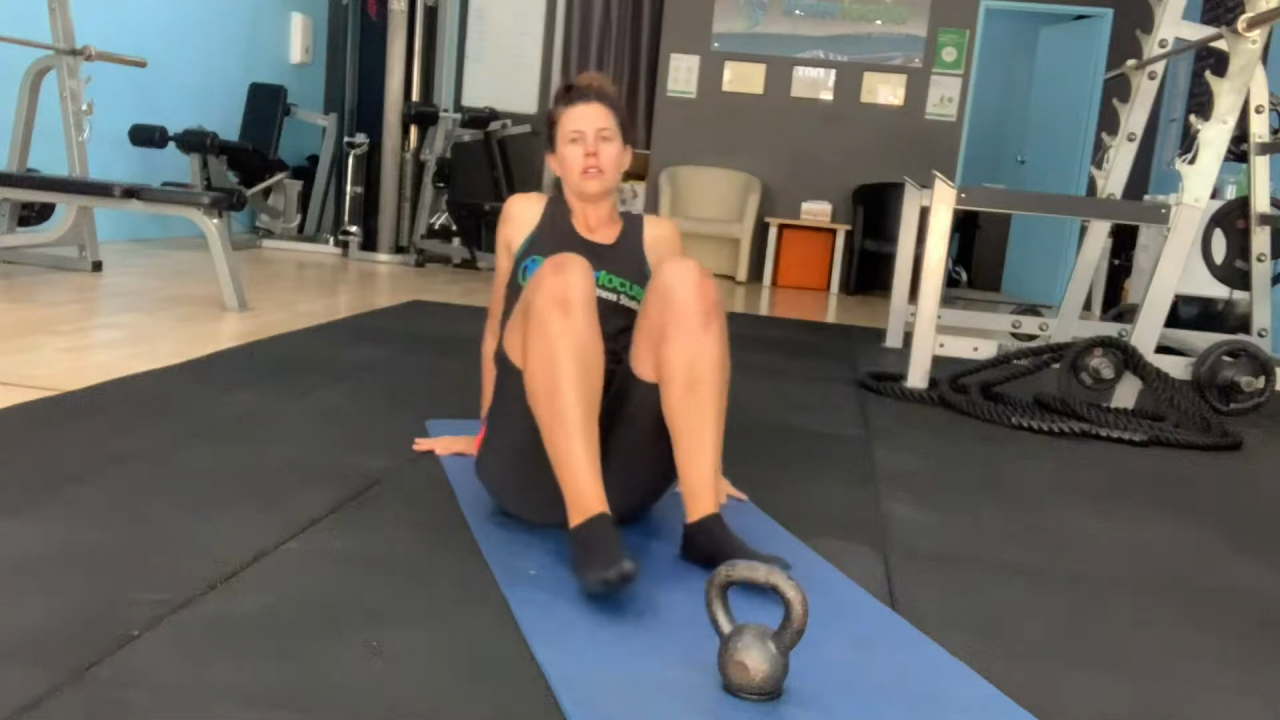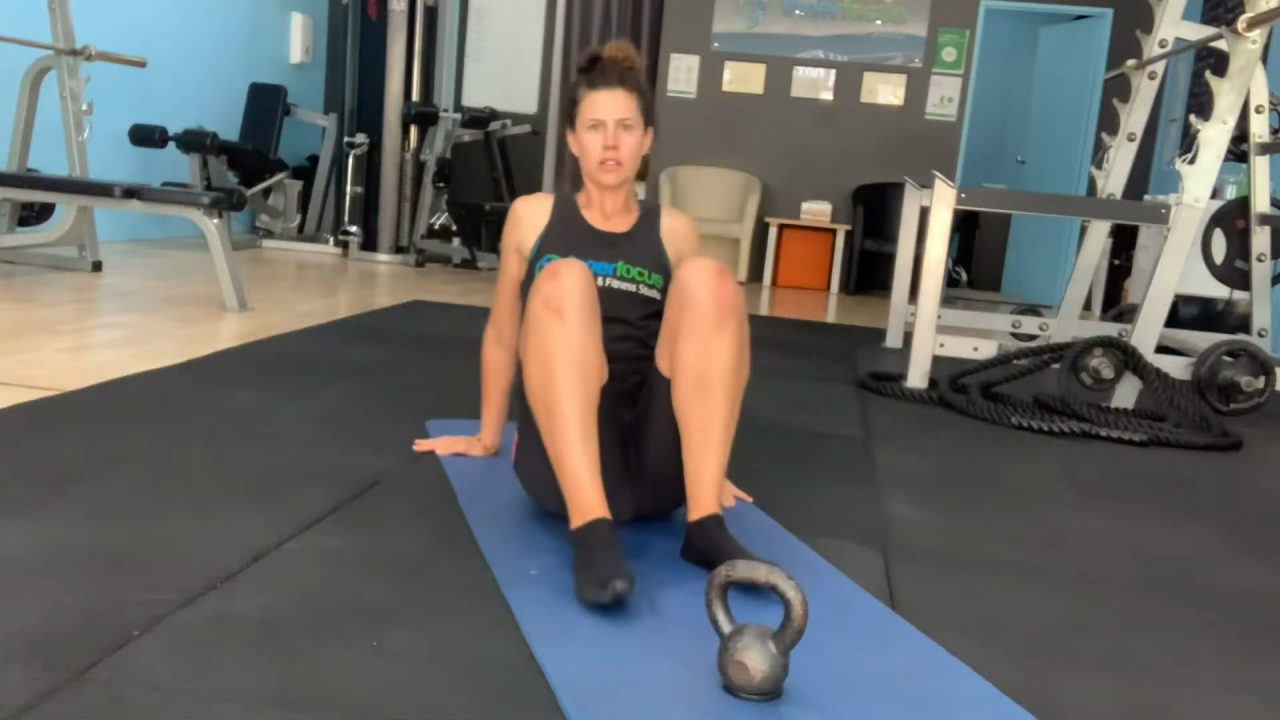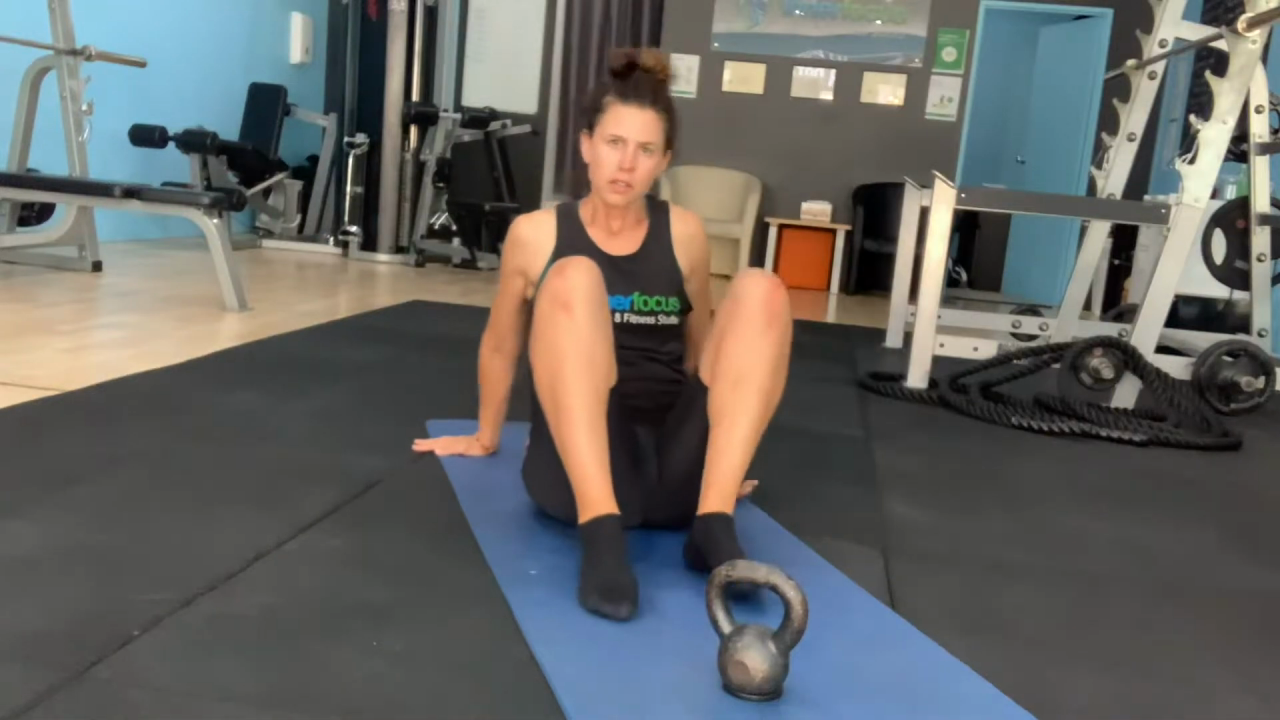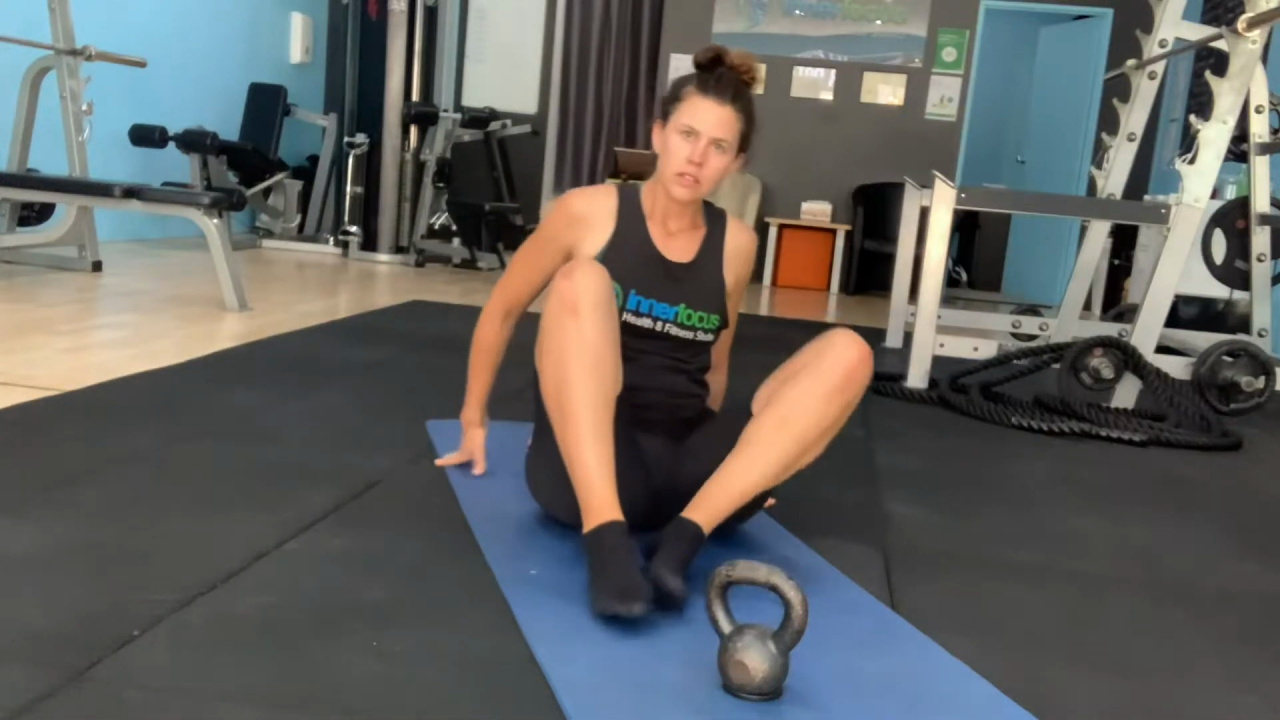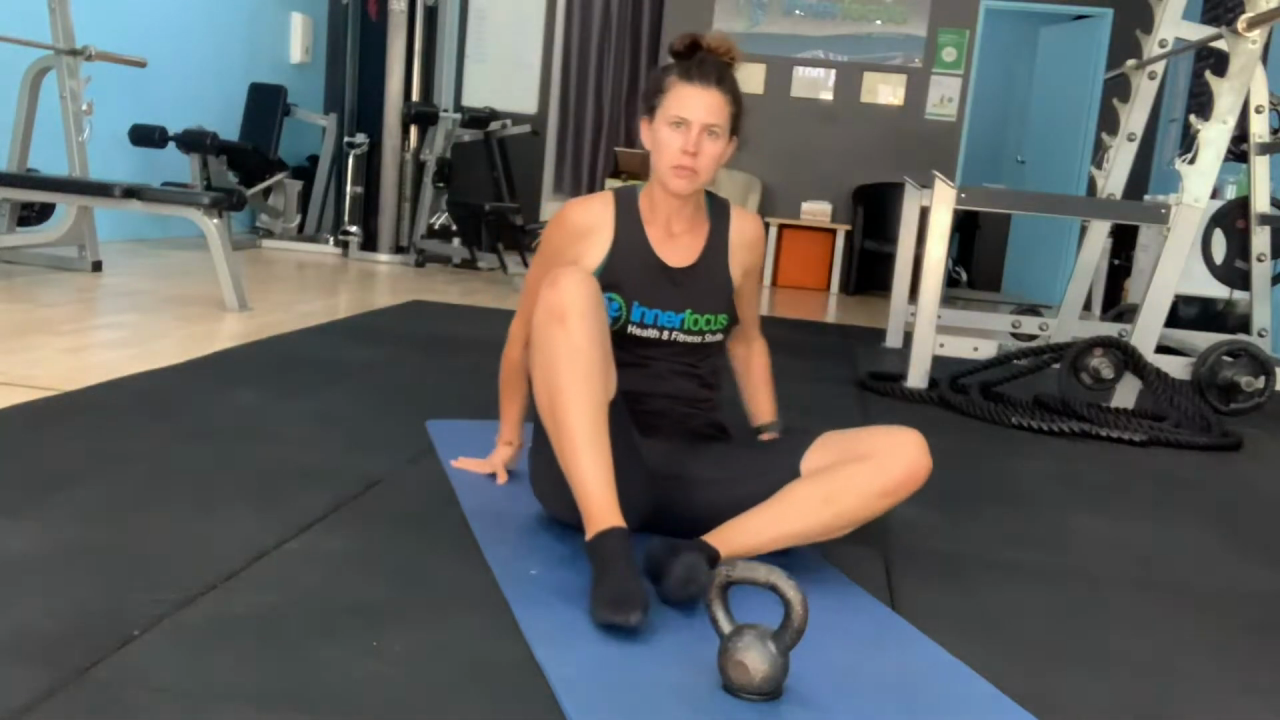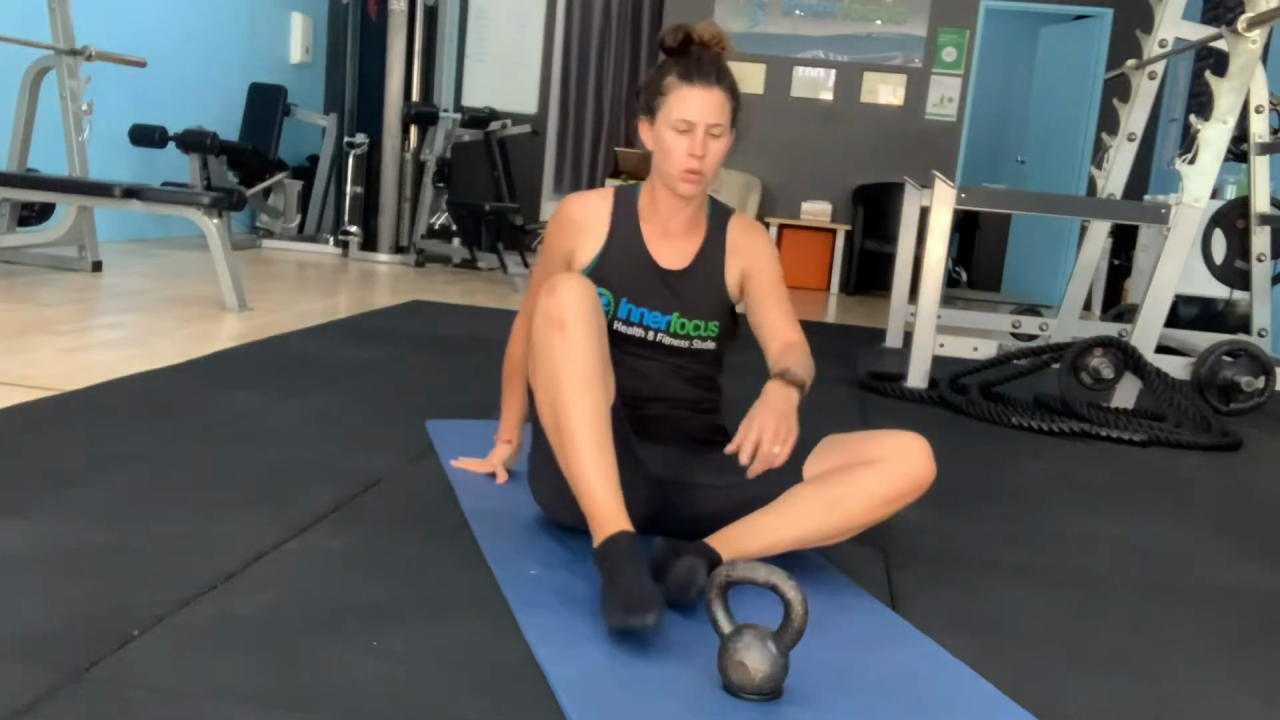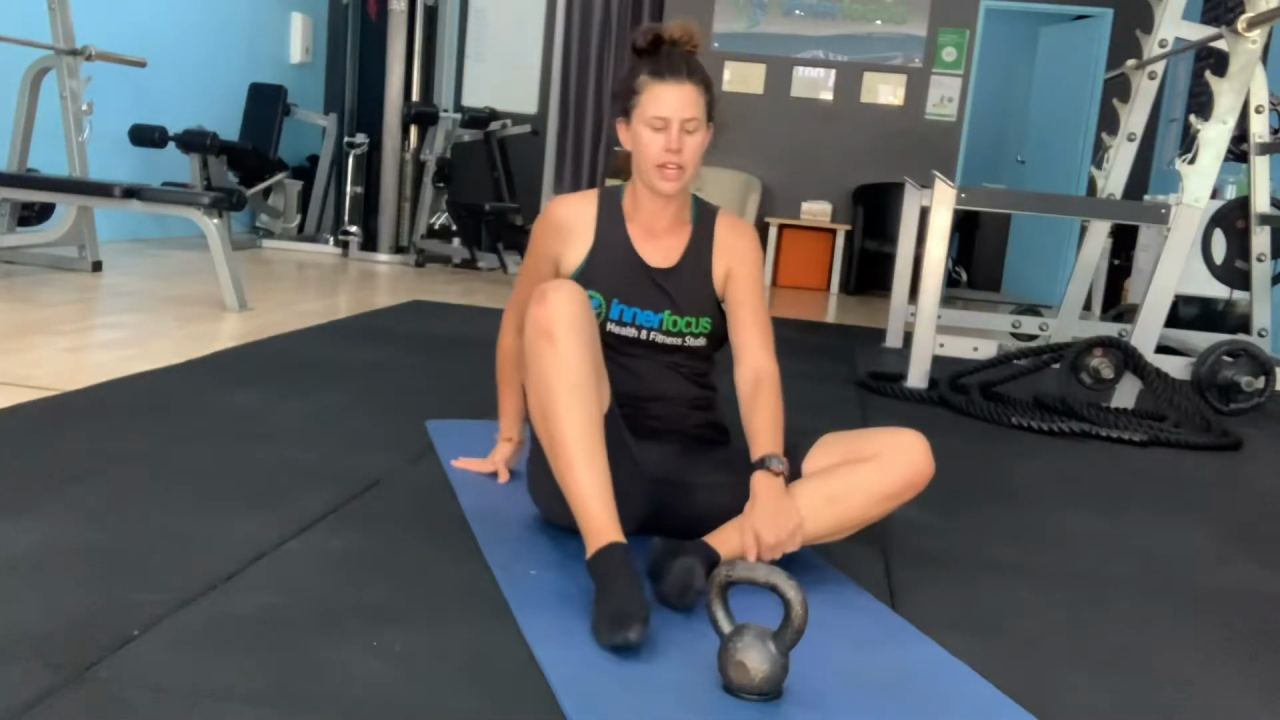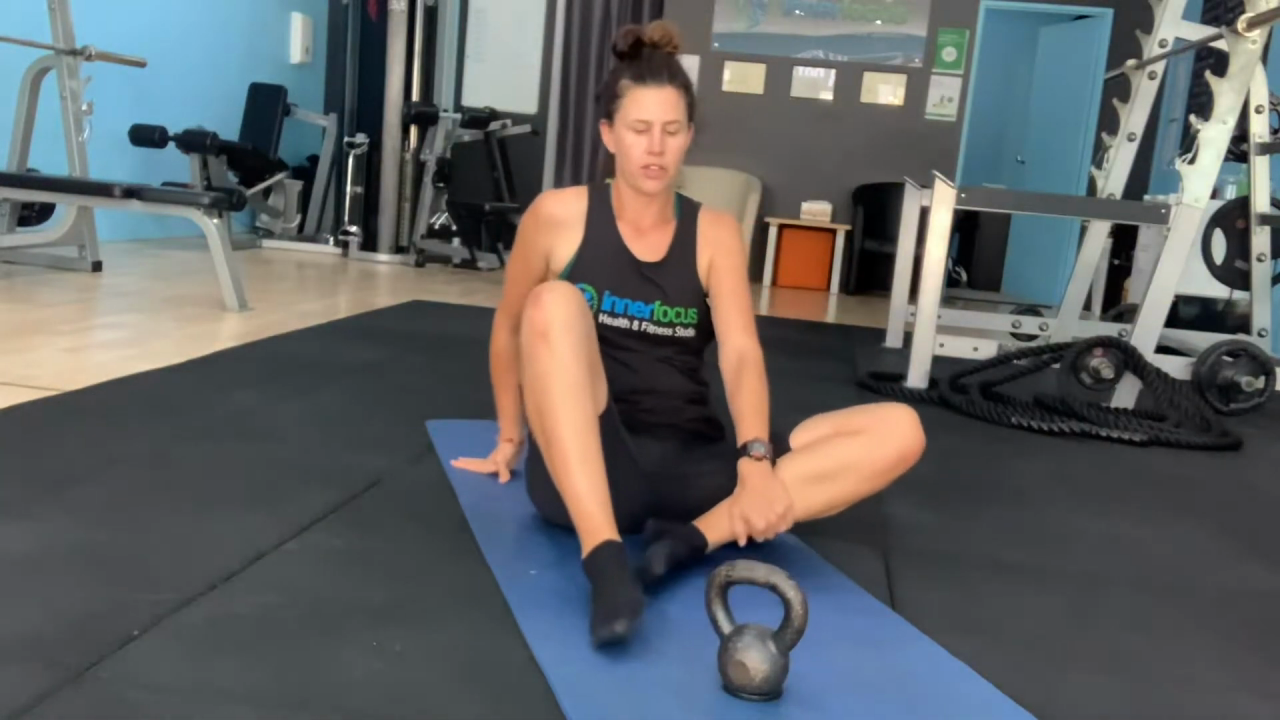
dt=0.4s
person 1, frame 1
left shoulder: (657, 236)
right shoulder: (524, 215)
left elbow: (693, 344)
left wrist: (707, 467)
right wrist: (486, 433)
left hip: (628, 468)
right hip: (533, 464)
left knee: (686, 280)
right knee: (565, 275)
left ankle: (704, 523)
right ankle: (589, 526)
person 1, frame 2
left shoulder: (674, 230)
right shoulder: (532, 215)
right elbow: (502, 332)
left wrist: (706, 466)
right wrist: (487, 437)
left hip: (657, 456)
right hip: (567, 454)
left knee: (711, 280)
right knee: (563, 280)
left ankle: (704, 523)
right ankle: (590, 527)
person 1, frame 3
left shoulder: (685, 233)
right shoulder: (534, 234)
right elbow: (501, 345)
left wrist: (719, 460)
right wrist: (486, 437)
left hip: (676, 467)
right hip: (580, 468)
left knee: (760, 289)
right knee: (575, 277)
left ankle: (713, 524)
right ankle: (599, 528)
person 1, frame 4
left shoulder: (736, 244)
right shoulder: (587, 212)
right elbow: (501, 310)
right wrist: (473, 420)
left hip: (685, 467)
right hip: (584, 468)
left knee: (847, 354)
right knee: (585, 281)
left ankle: (686, 530)
right ankle: (606, 534)
person 1, frame 5
left shoulder: (743, 234)
right shoulder: (587, 222)
right elbow: (525, 336)
left wrist: (768, 432)
right wrist: (507, 442)
left hip: (697, 468)
right hip: (590, 468)
left knee: (906, 456)
right knee: (570, 287)
left ankle: (703, 549)
right ankle: (607, 542)
person 1, frame 6
left shoulder: (745, 241)
right shoulder: (585, 216)
left elbow: (789, 348)
right elbow: (530, 328)
left wrist: (783, 389)
right wrist: (507, 439)
left hip: (697, 474)
right hip: (588, 472)
left knee: (910, 460)
right knee: (567, 294)
left ankle: (706, 553)
right ankle: (616, 547)
person 1, frame 7
left shoulder: (732, 239)
right shoulder: (571, 219)
left elbow: (757, 368)
right elbow: (519, 325)
left wrist: (768, 477)
right wrist: (509, 438)
left hip: (695, 471)
right hip: (588, 473)
left knee: (908, 457)
right knee: (558, 300)
left ankle: (708, 551)
right ankle: (608, 559)
person 1, frame 8
left shoulder: (715, 232)
right shoulder: (559, 215)
left elbow: (741, 354)
right elbow: (509, 328)
left wrist: (756, 464)
right wrist: (510, 439)
left hip: (689, 466)
right hip: (583, 470)
left knee: (899, 431)
right knee: (555, 301)
left ankle: (695, 534)
right ankle: (604, 556)
